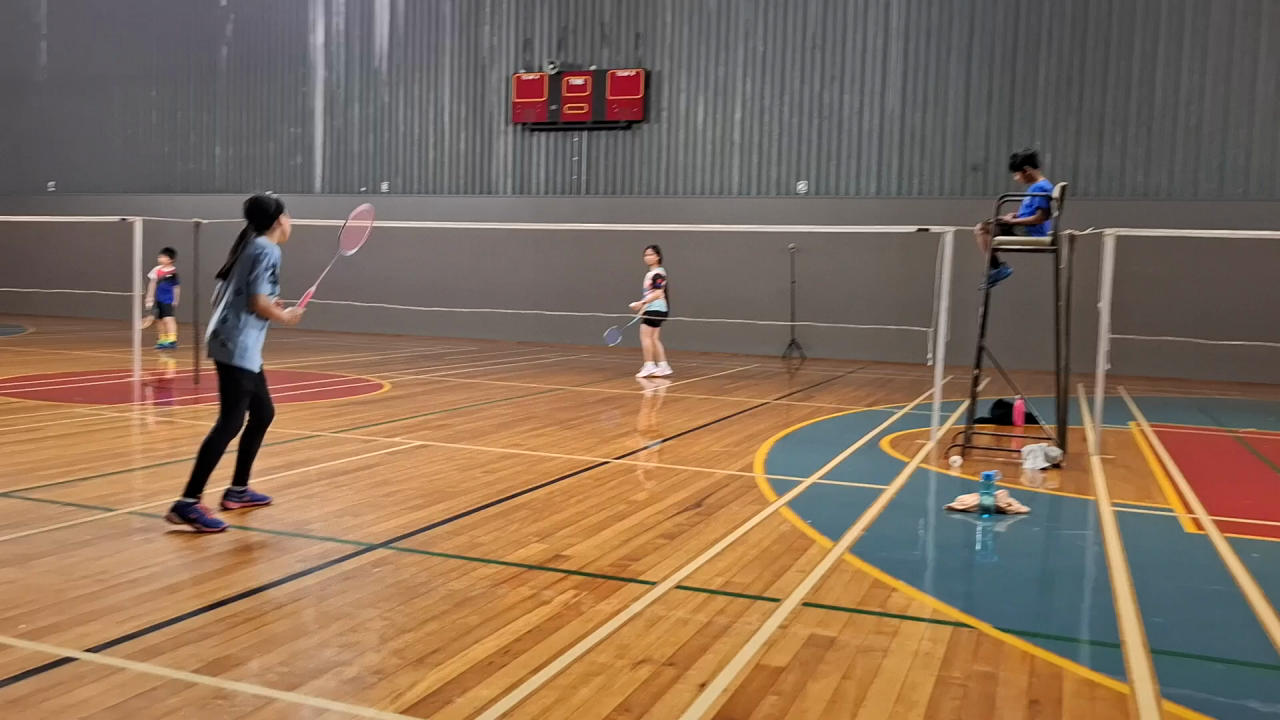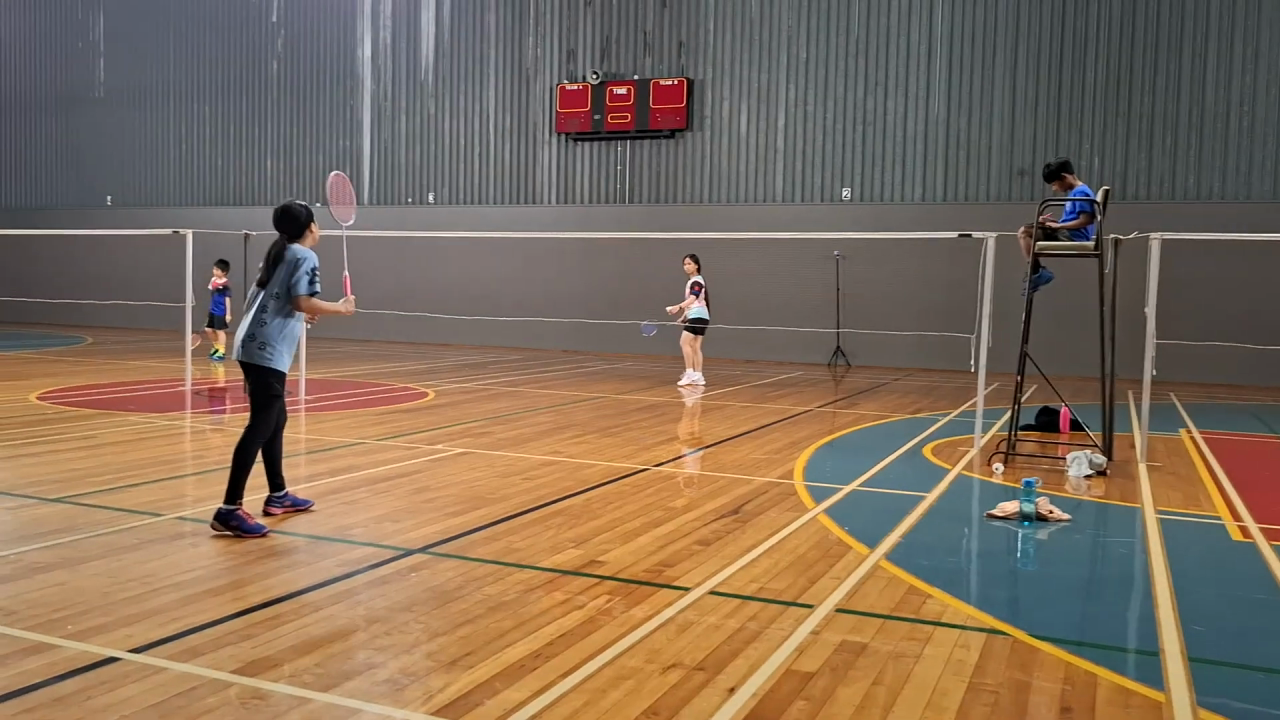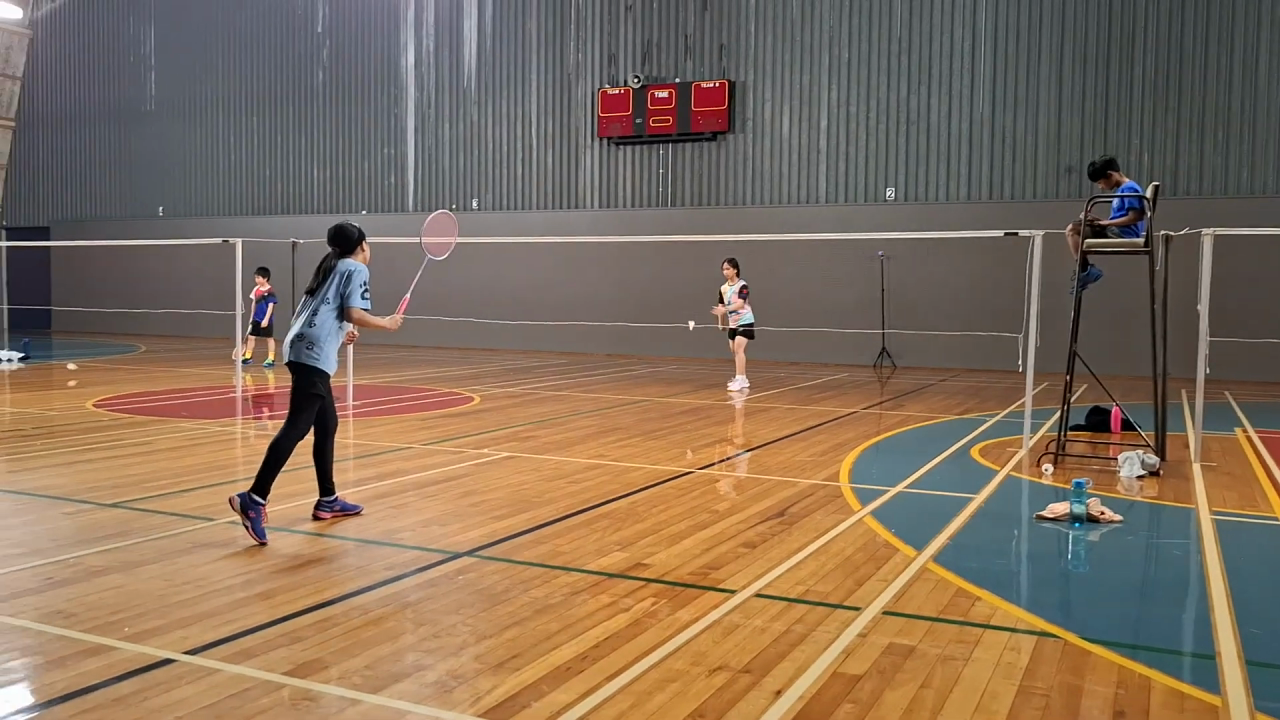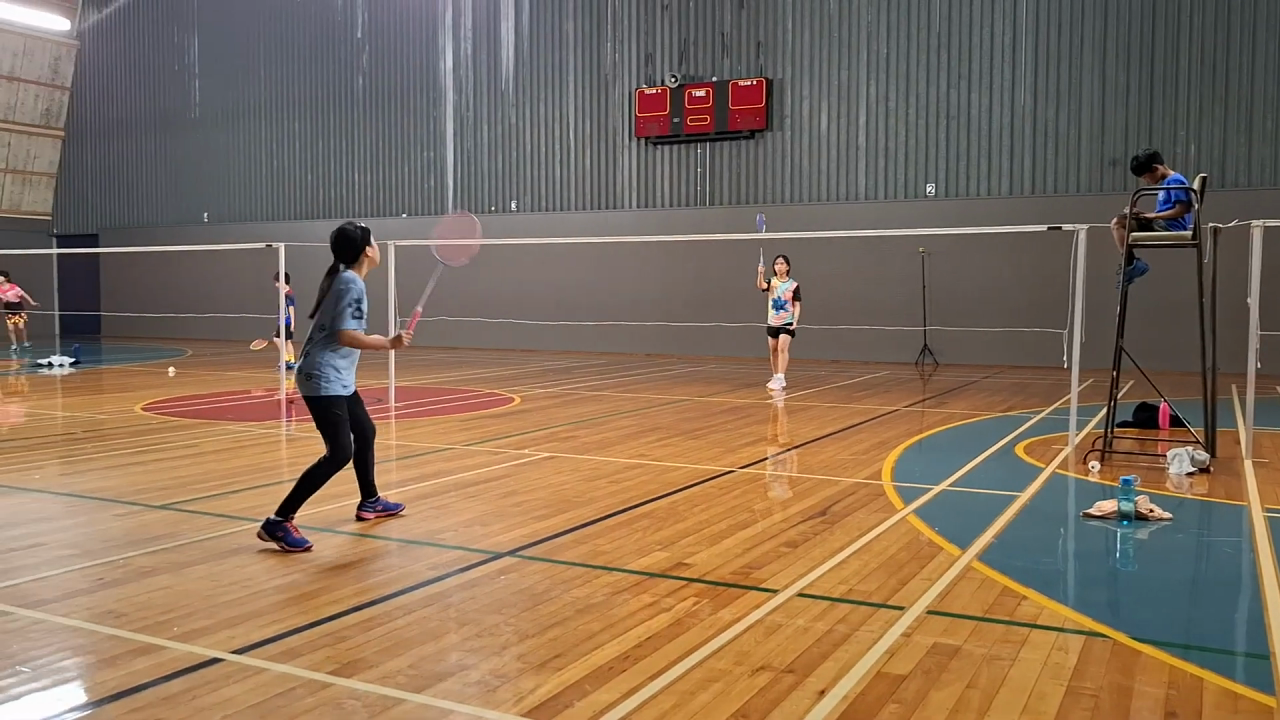
dt=0.5s
person 1, frame 1
left shoulder: (249, 247)
right shoulder: (268, 250)
left elbow: (242, 297)
right elbow: (260, 303)
left wrist: (273, 307)
right wrist: (286, 316)
left hip: (237, 346)
right hip: (237, 348)
left knee: (263, 413)
right knee: (230, 423)
left ankle: (238, 489)
right ankle: (188, 502)
person 1, frame 2
left shoulder: (280, 254)
right shoulder: (304, 256)
right elbow: (303, 303)
left wrist: (301, 316)
right wrist: (341, 308)
left hip: (254, 345)
right hip: (267, 350)
left knee: (275, 421)
right knee: (261, 426)
left ankle: (278, 495)
right ankle: (229, 509)
person 1, frame 3
left shoulder: (330, 269)
right shoulder: (356, 269)
right elbow: (355, 314)
left wrist: (339, 335)
right wrist: (387, 323)
left hip: (305, 350)
right hip: (313, 354)
left knee: (327, 424)
right knee: (297, 426)
left ankle: (327, 500)
right ankle: (253, 499)
person 1, frame 4
left shoulder: (342, 280)
right shoulder: (352, 285)
right elbow: (345, 337)
left wrist: (379, 341)
right wrist: (389, 343)
left hip: (337, 379)
right hip: (324, 379)
left knee: (364, 433)
right knee: (340, 453)
left ankle: (370, 501)
right ankle: (278, 522)
